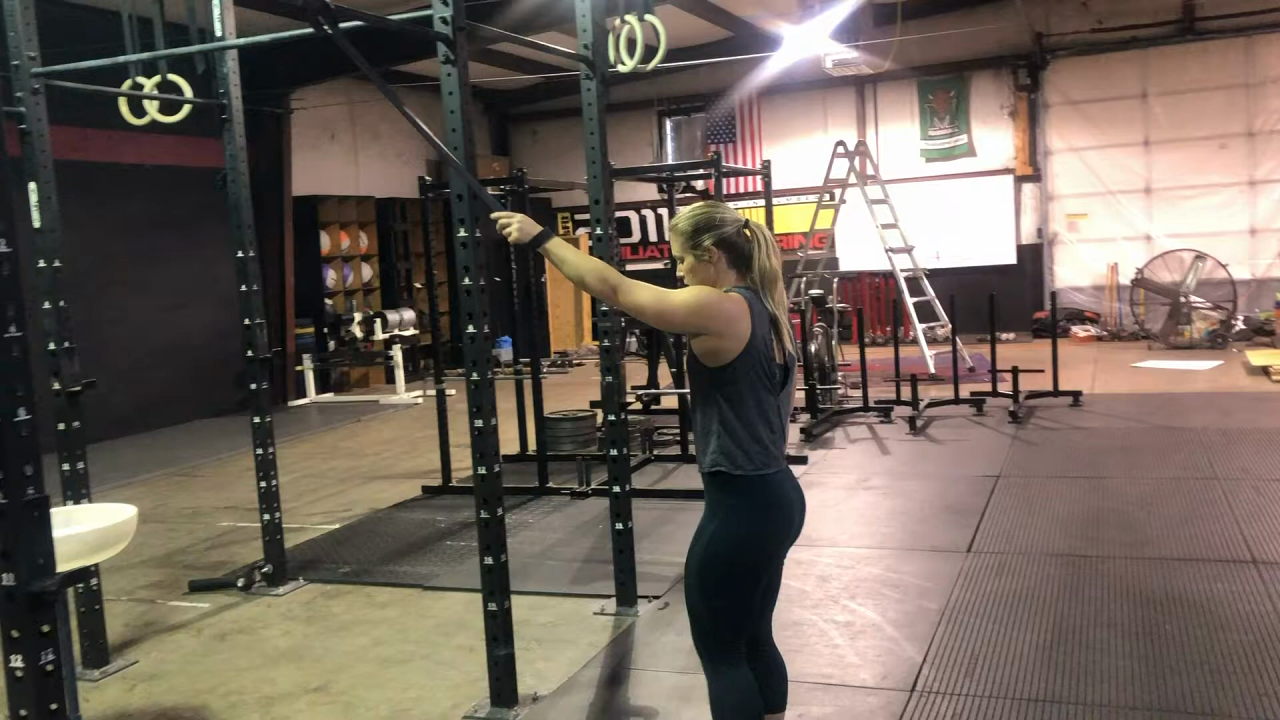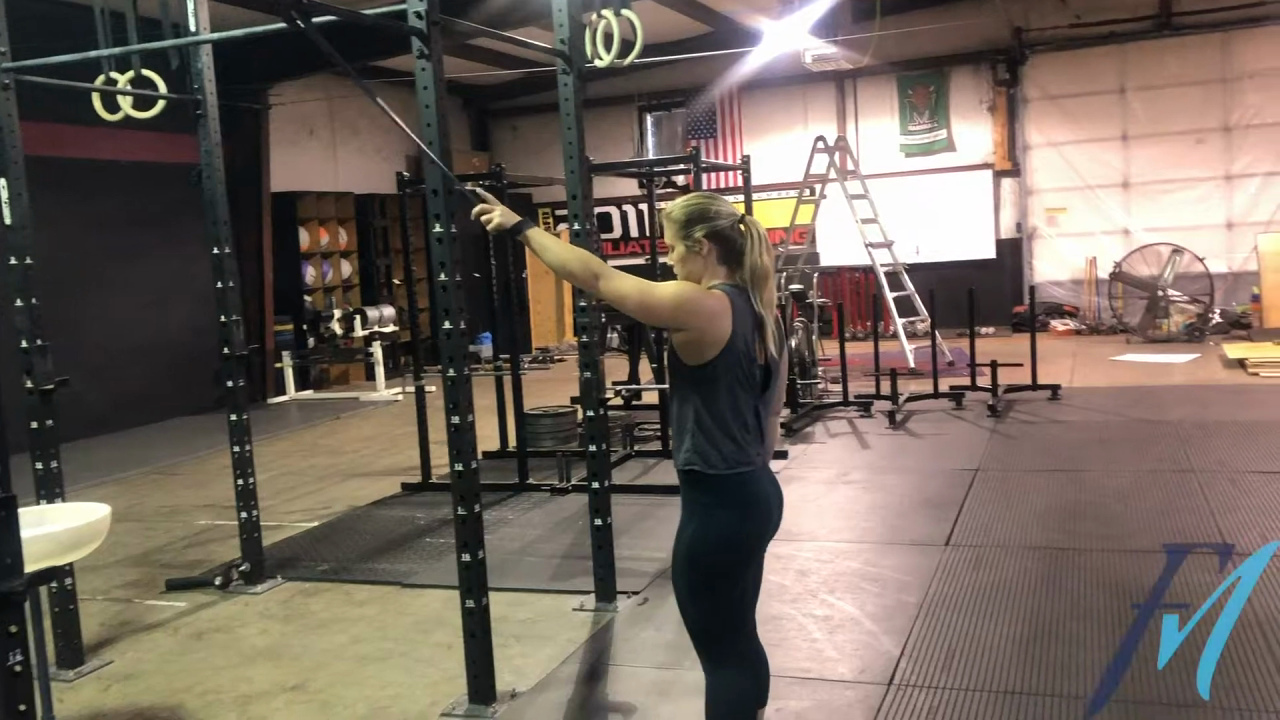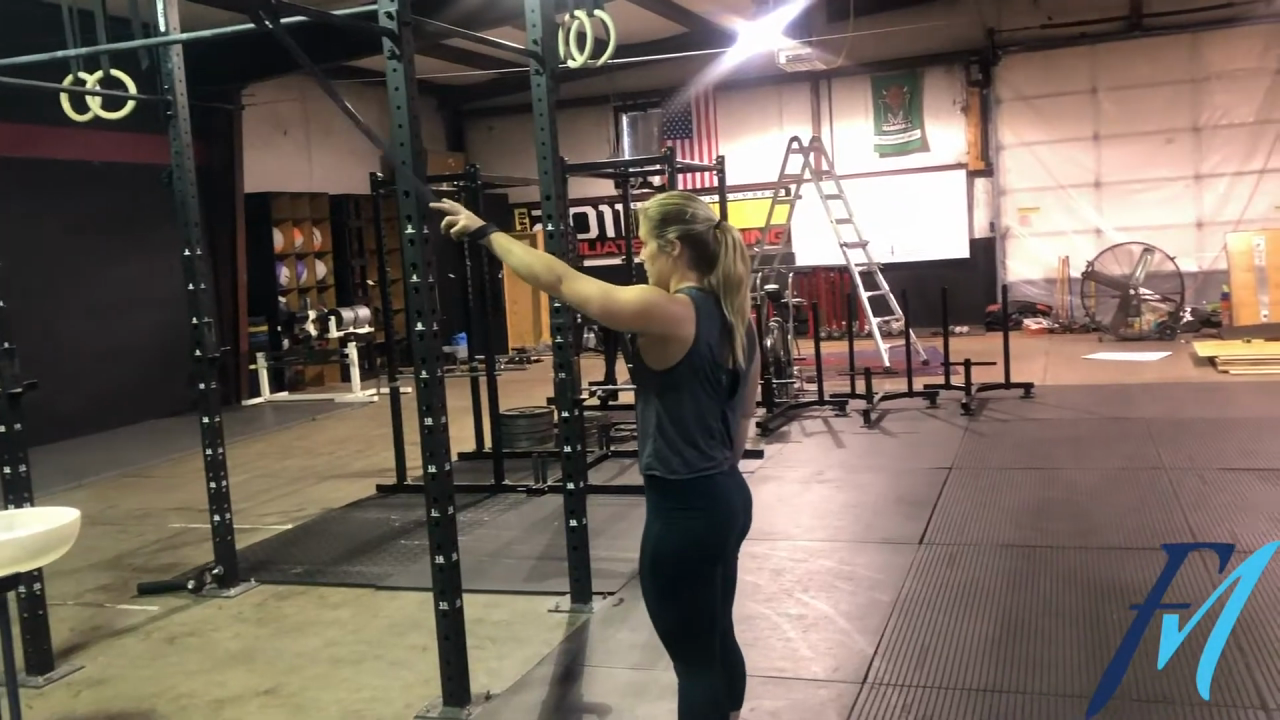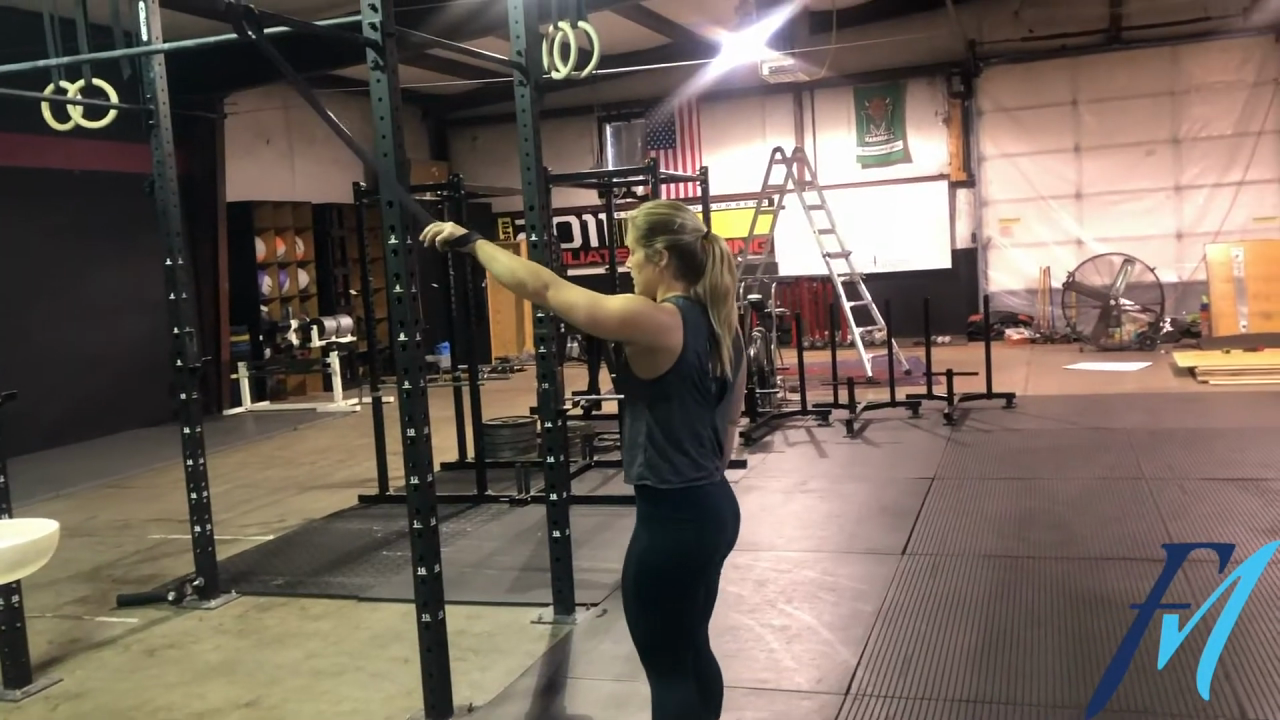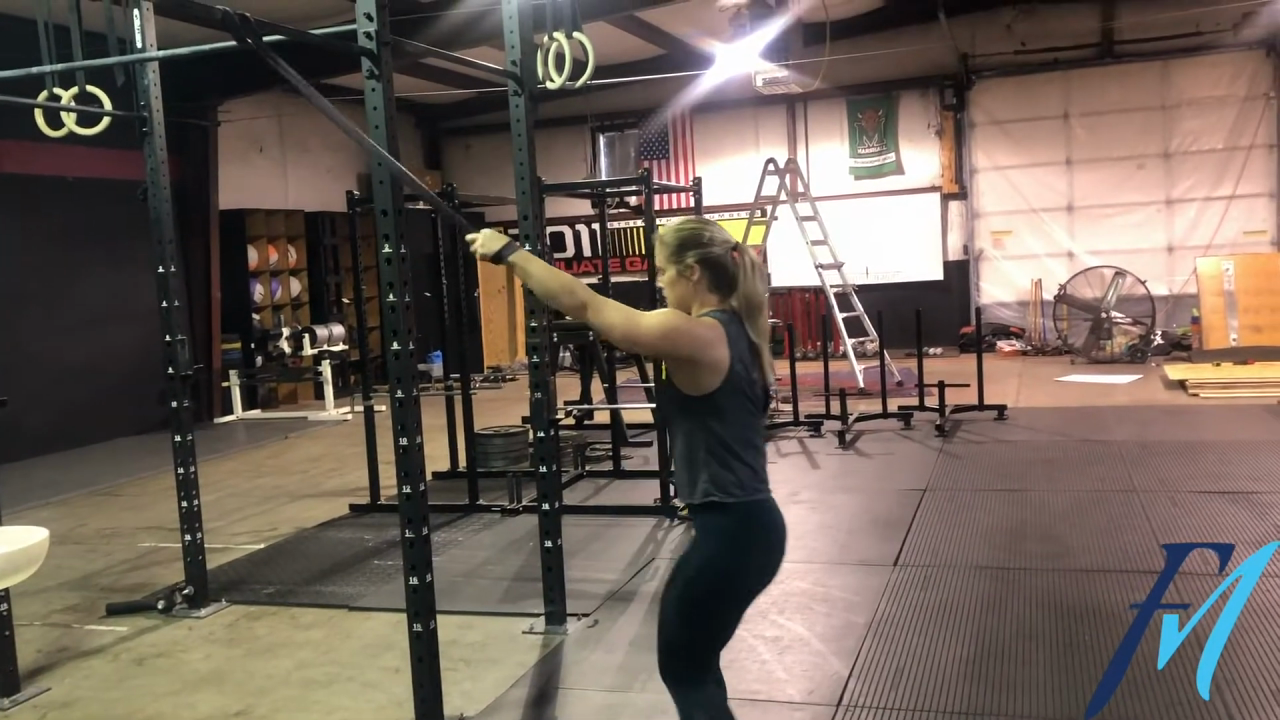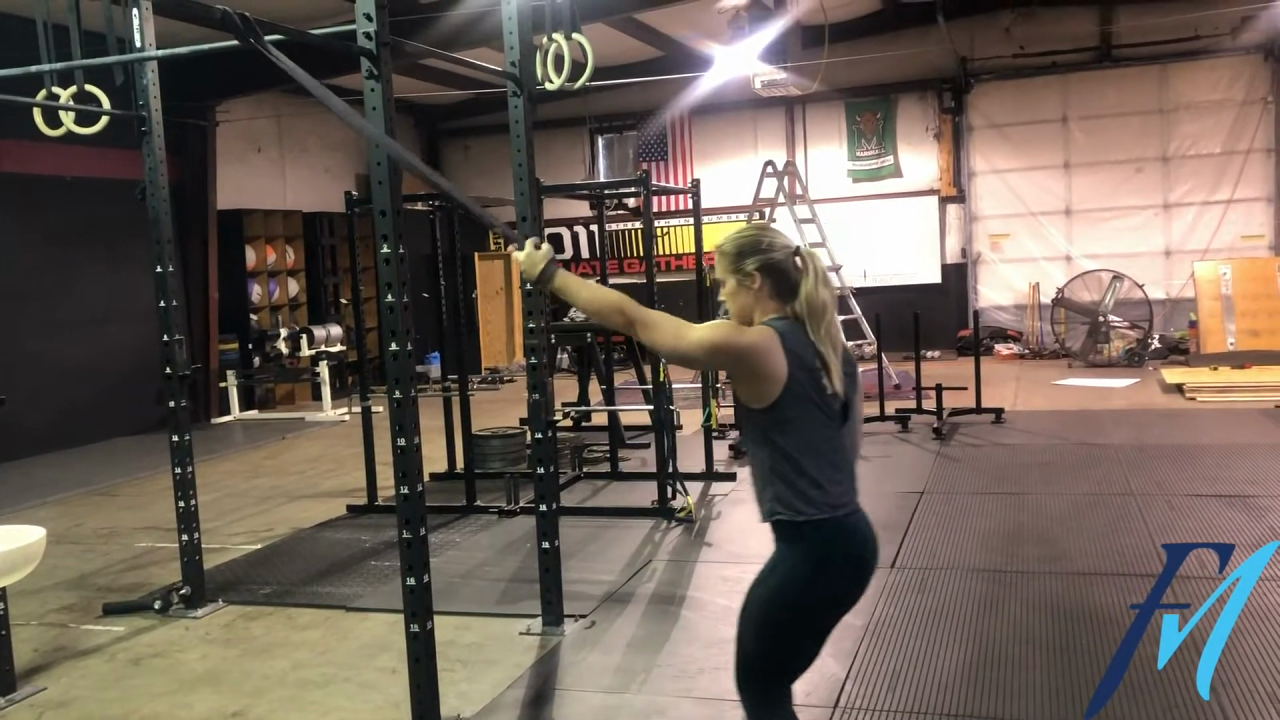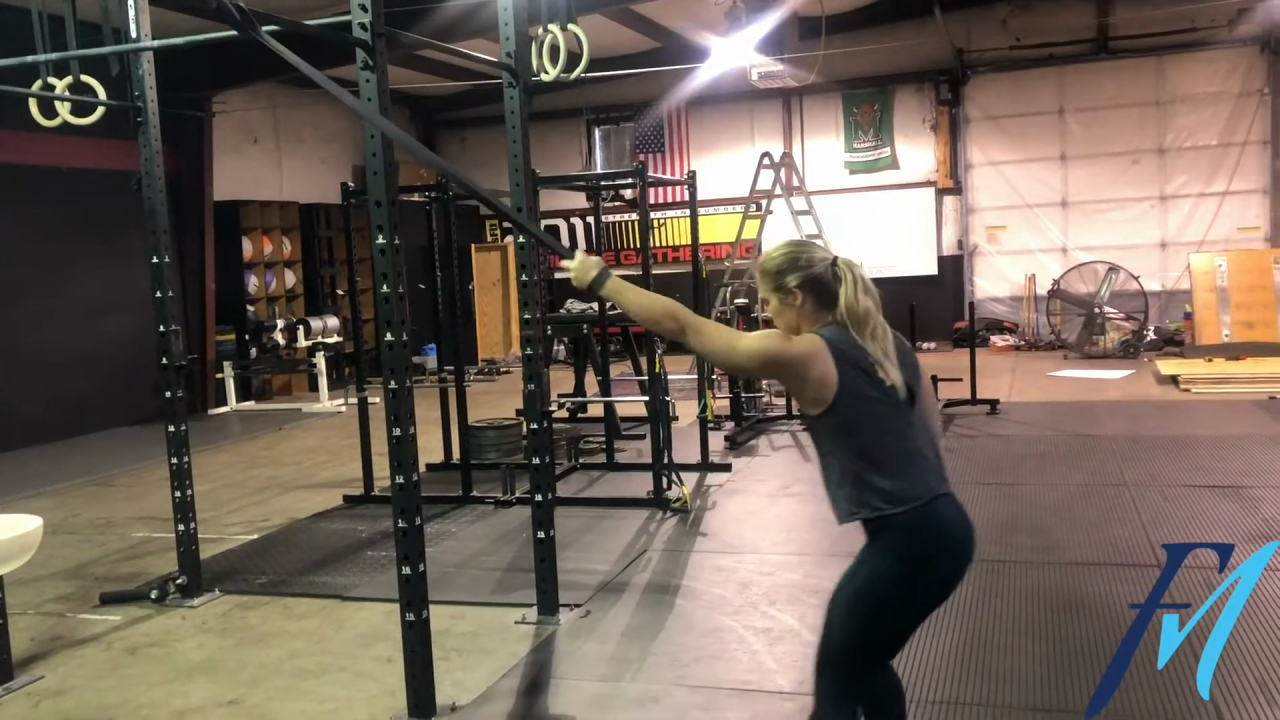
dt=0.4s
person 1, frame 1
left shoulder: (720, 311)
right shoulder: (768, 312)
left elbow: (614, 288)
left wrist: (540, 238)
left hip: (741, 505)
right hip: (776, 496)
left knee: (720, 654)
right knee: (752, 641)
person 1, frame 2
left shoulder: (700, 306)
right shoulder: (760, 312)
left elbow: (596, 277)
left wrist: (520, 227)
left hip: (717, 504)
right hip: (756, 495)
left knee: (721, 654)
right knee: (739, 641)
person 1, frame 3
left shoulder: (665, 313)
right shoulder: (734, 315)
left elbow: (559, 280)
left wrist: (485, 232)
left hip: (683, 509)
right hip: (726, 498)
left knee: (695, 659)
right knee: (715, 642)
person 1, frame 4
left shoulder: (654, 322)
right shoulder: (717, 324)
left elbow: (545, 288)
left wrist: (468, 240)
left hip: (673, 518)
right hip: (713, 508)
left knee: (667, 669)
right knee: (690, 652)
person 1, frame 5
left shoulder: (695, 337)
right shoulder: (741, 333)
left elbow: (583, 304)
left wrist: (506, 252)
left hip: (730, 532)
right hip: (753, 523)
left knee: (683, 673)
right knee: (694, 664)
person 1, frame 6
left shoulder: (752, 348)
right shoulder: (829, 344)
left elbow: (631, 319)
left wrist: (548, 271)
left hip: (816, 548)
right hip: (845, 537)
right knee: (768, 673)
person 1, frame 7
left shoulder: (802, 356)
right shoulder: (884, 345)
left elbow: (683, 326)
right elbow: (928, 434)
left wrist: (599, 280)
left hip: (912, 541)
right hip: (934, 527)
left knee: (838, 677)
right knee: (860, 661)
